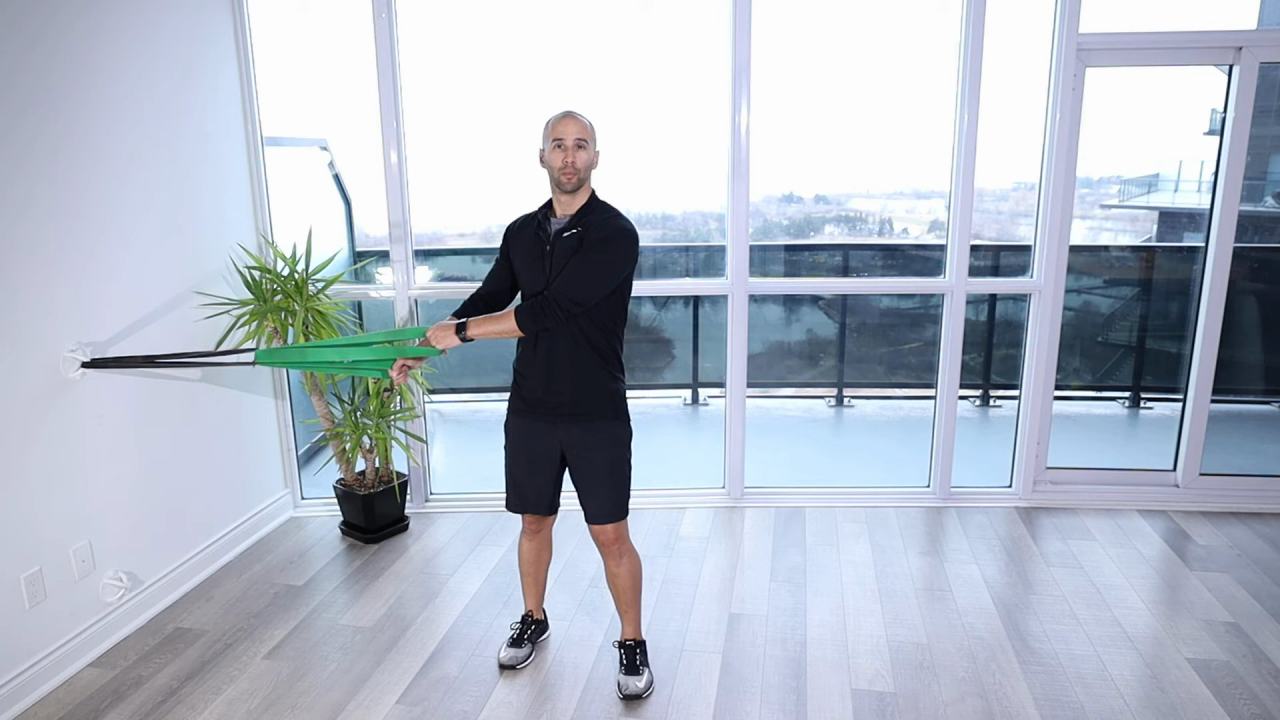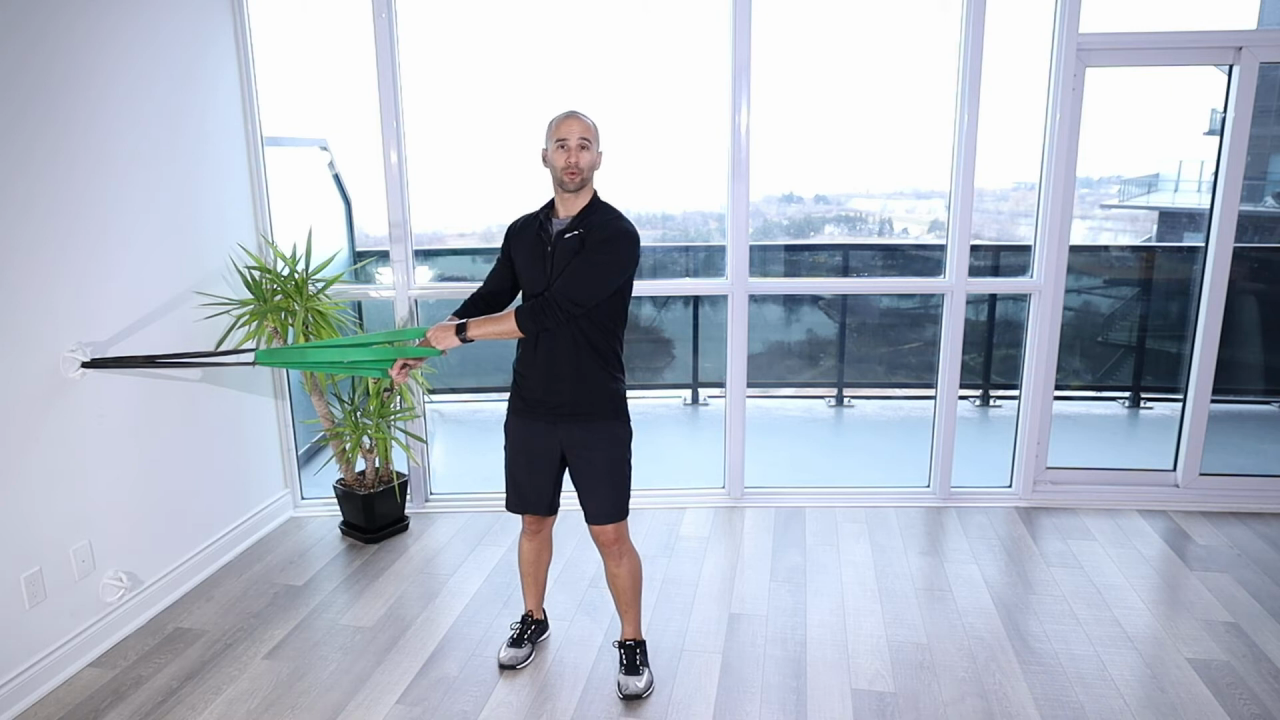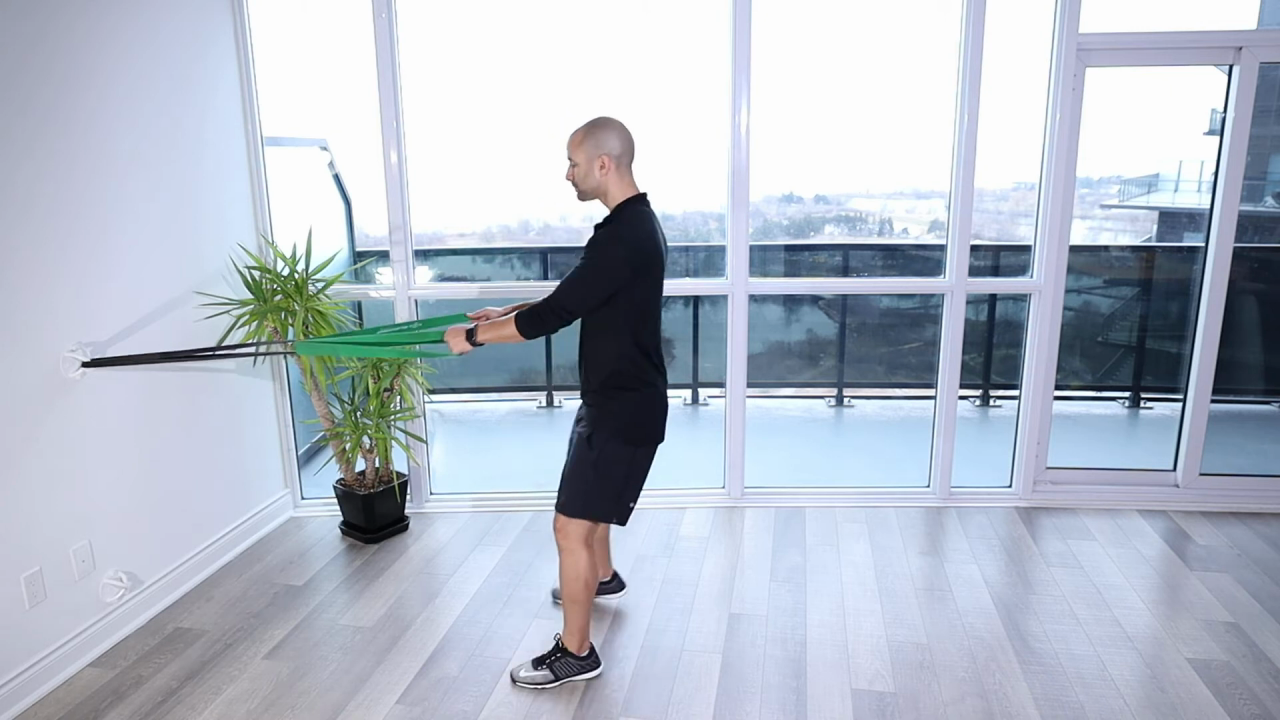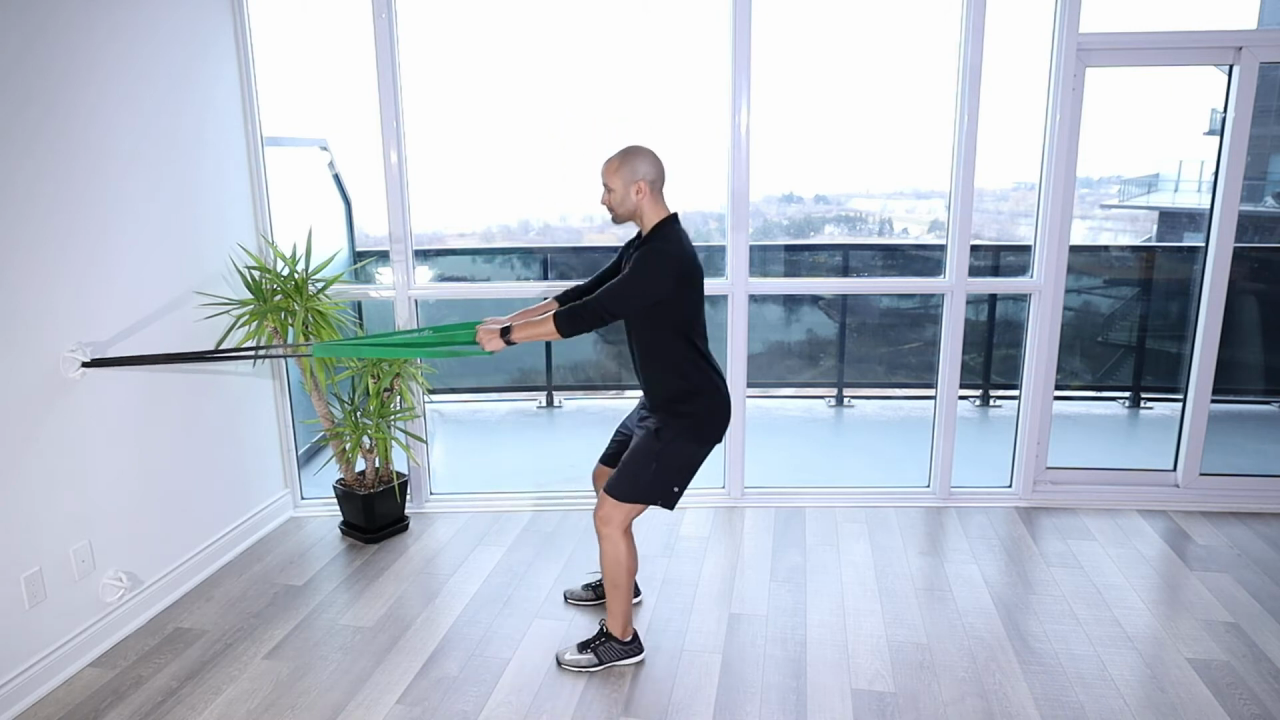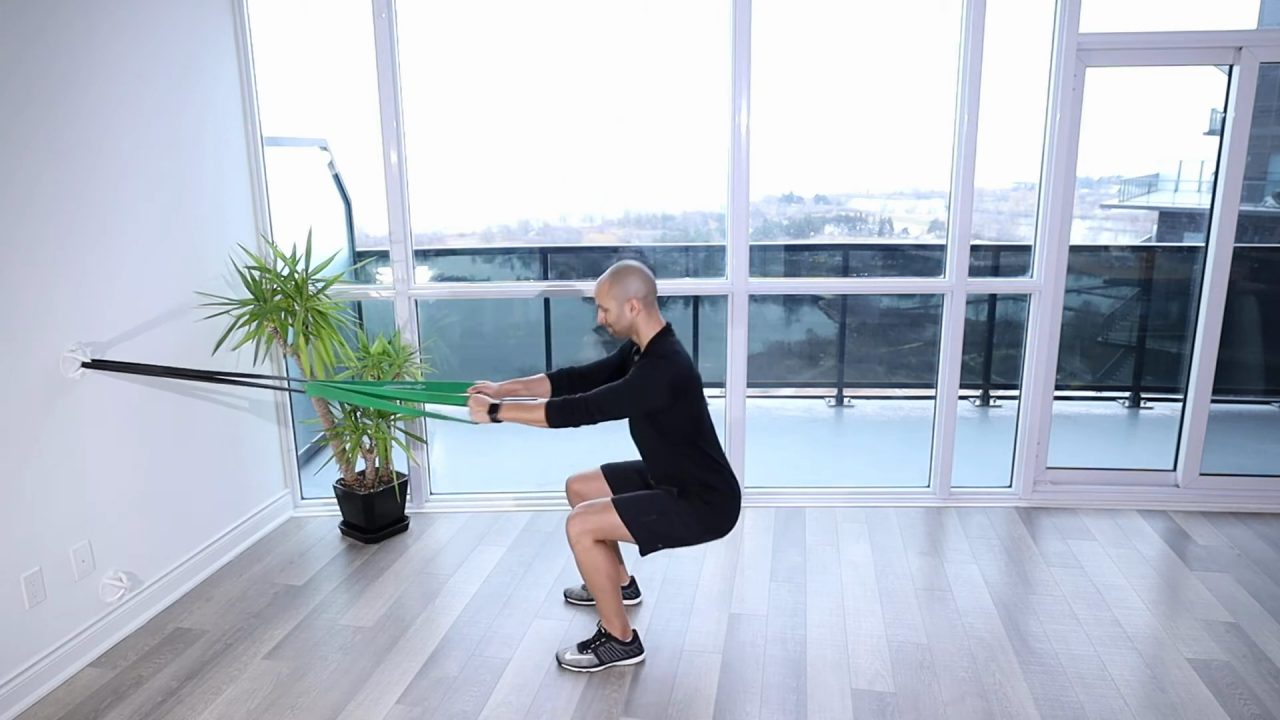
dt=1s
person 1, frame 1
left shoulder: (614, 233)
right shoulder: (521, 233)
left elbow: (550, 310)
right elbow: (488, 298)
left wrist: (462, 331)
right wrist: (422, 350)
left hip: (597, 416)
right hip: (531, 411)
left knee: (611, 536)
right knee: (534, 522)
left ankle: (632, 643)
right ankle: (533, 620)
person 1, frame 2
left shoulder: (616, 234)
right shoulder: (522, 232)
left elbow: (551, 311)
right elbow: (488, 298)
left wrist: (460, 331)
right wrist: (425, 349)
left hip: (597, 415)
right hip: (531, 410)
left knee: (611, 536)
right knee: (534, 522)
left ankle: (632, 644)
right ankle: (533, 619)
person 1, frame 3
left shoulder: (623, 238)
right shoulder: (631, 225)
left elbow: (557, 313)
right elbow: (571, 296)
left wrist: (475, 336)
right wrist: (502, 313)
left hip: (624, 409)
right hip: (610, 398)
left knee: (571, 526)
right knee: (582, 506)
left ankle: (576, 652)
right ankle: (603, 577)
person 1, frame 4
left shoulder: (666, 255)
right shoulder: (644, 245)
left elbow: (594, 313)
right elbow: (587, 293)
left wrist: (510, 335)
right wrist: (514, 320)
left hip: (689, 413)
right hip: (663, 402)
left knee: (612, 515)
right knee: (605, 480)
left ankle: (619, 638)
right ankle: (620, 582)
person 1, frame 5
left shoulder: (663, 371)
right shoulder: (644, 351)
left elbow: (582, 411)
right elbow: (578, 380)
left wrist: (496, 412)
right wrist: (502, 388)
left hip: (704, 505)
right hip: (675, 481)
left knee: (582, 526)
right knee: (579, 488)
left ankle: (619, 639)
right ankle: (620, 583)
